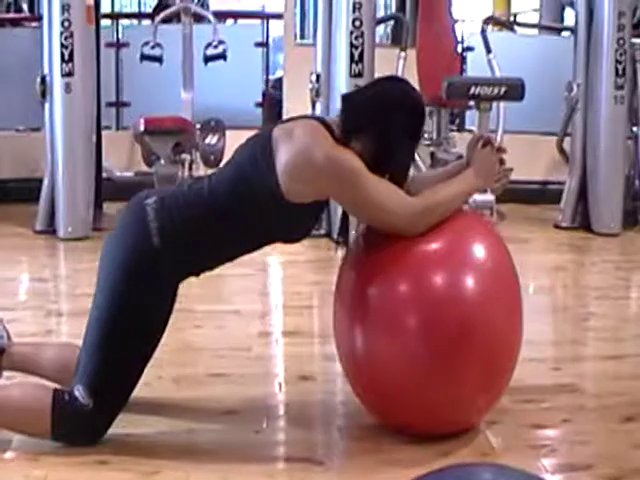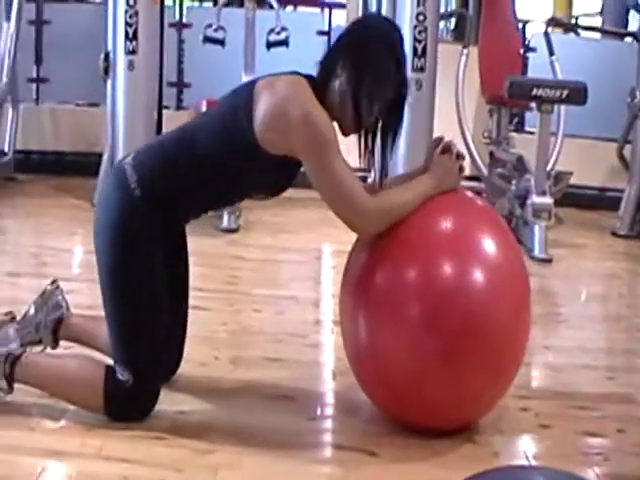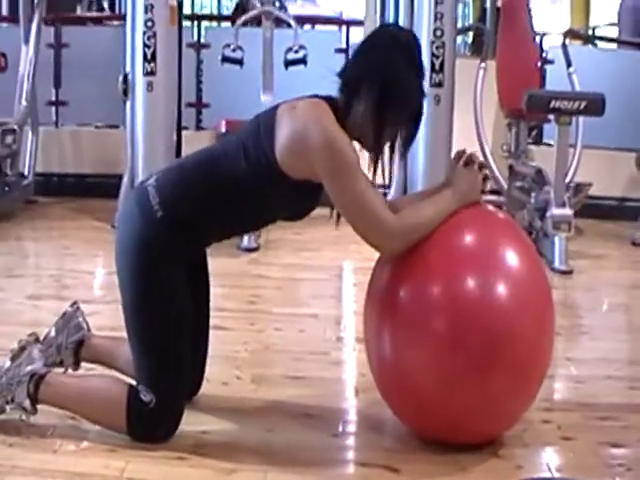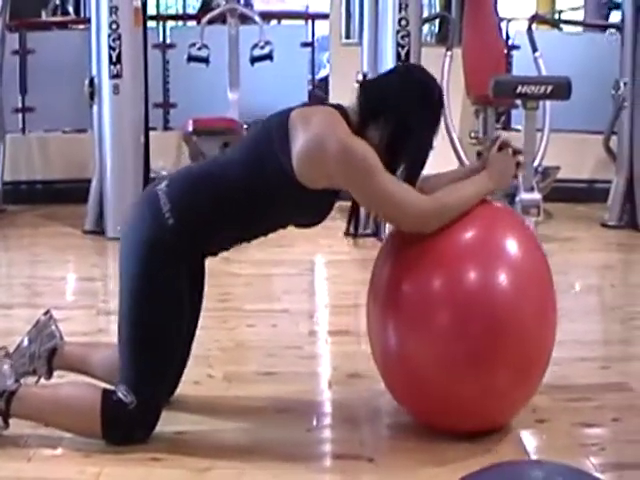
dt=1s
person 1, frame 1
left shoulder: (318, 135)
right shoulder: (324, 159)
left elbow: (392, 191)
right elbow: (410, 217)
left wrist: (462, 166)
right wrist: (475, 178)
left hip: (156, 233)
right hip: (149, 250)
left knee: (106, 370)
right knee: (84, 419)
person 1, frame 2
left shoulder: (304, 98)
right shoulder: (300, 109)
left elbow: (352, 196)
right elbow: (365, 217)
left wrist: (421, 174)
right wrist: (433, 182)
left hip: (157, 210)
right hip: (132, 209)
left knee: (162, 362)
right knee: (133, 397)
left ankle: (56, 320)
person 1, frame 3
left shoulder: (325, 120)
right shoulder: (321, 133)
left elbow: (377, 213)
right elbow: (389, 236)
left wrist: (445, 188)
right wrist: (456, 196)
left hip: (176, 230)
right hip: (154, 232)
left knee: (183, 381)
right knee: (156, 416)
left ankle: (76, 341)
person 1, frame 4
left shoulder: (337, 124)
right shoulder: (338, 144)
left elbow: (403, 191)
right elbow: (419, 216)
left wrist: (475, 169)
right wrist: (489, 181)
left hip: (177, 230)
right hip: (164, 236)
left knee: (155, 381)
right knee: (131, 418)
left ankle: (51, 349)
